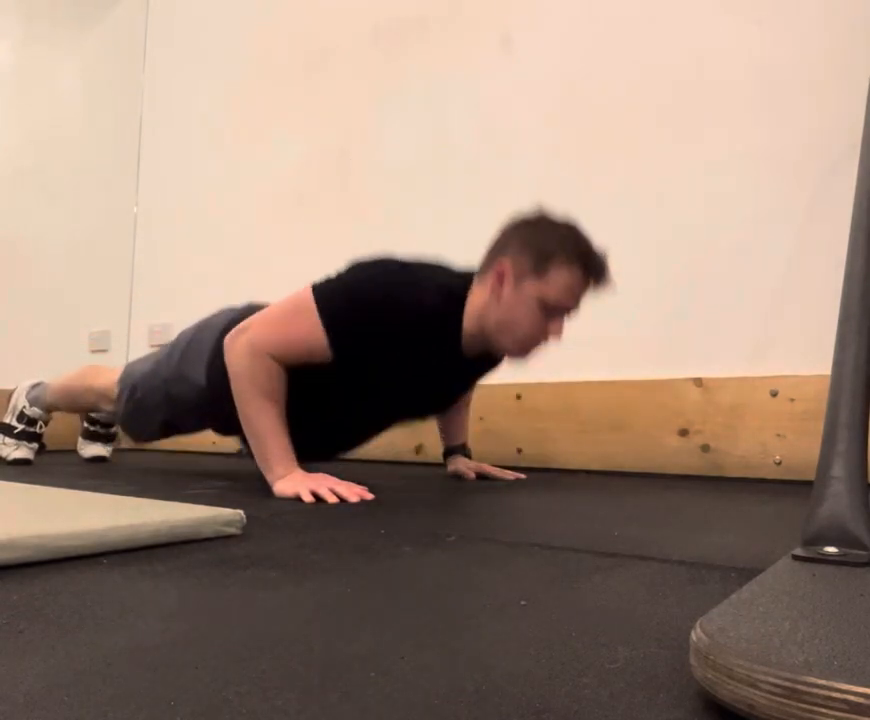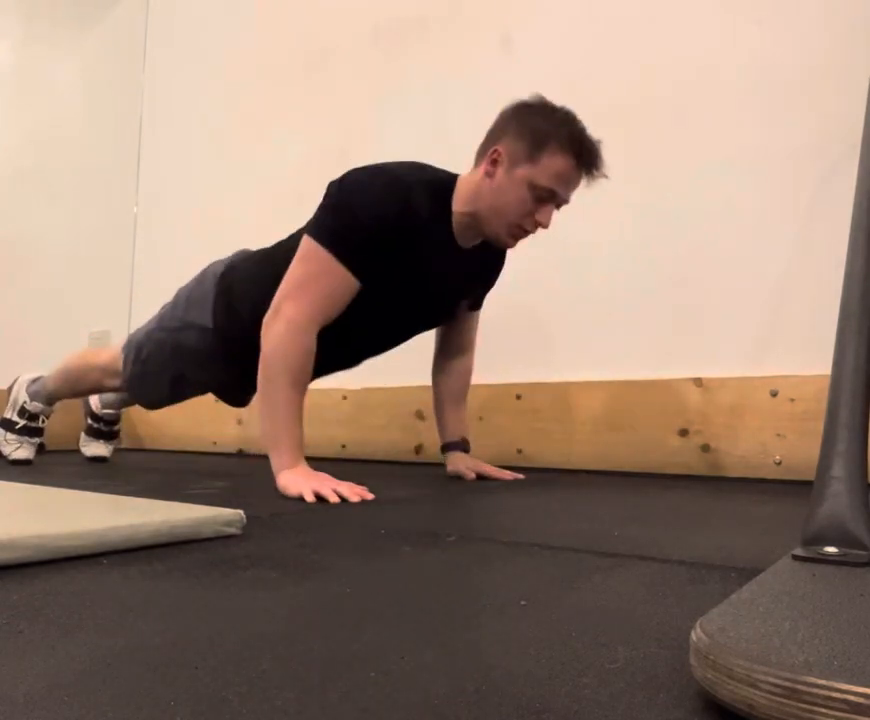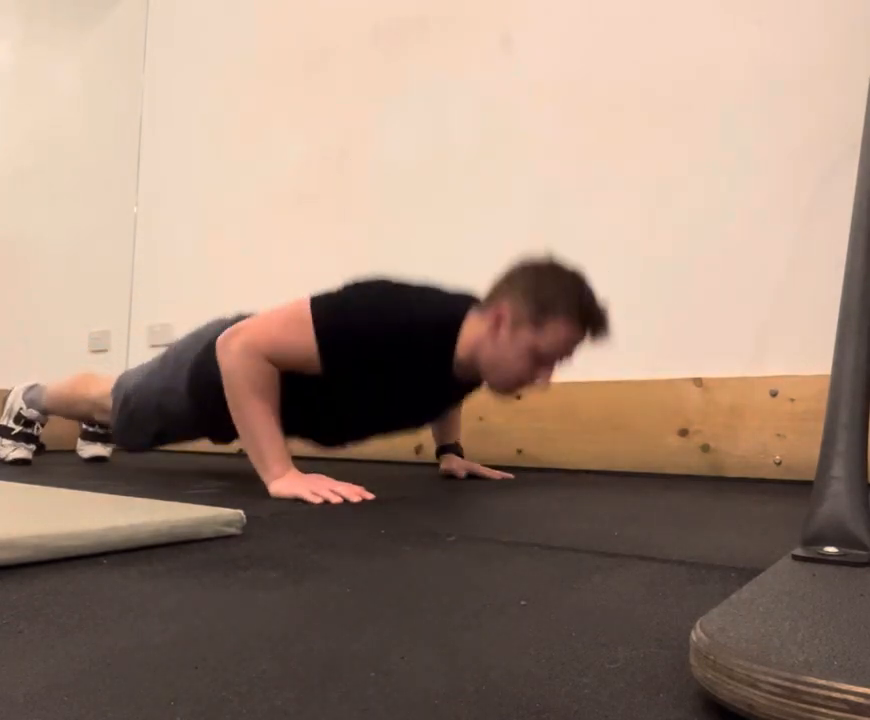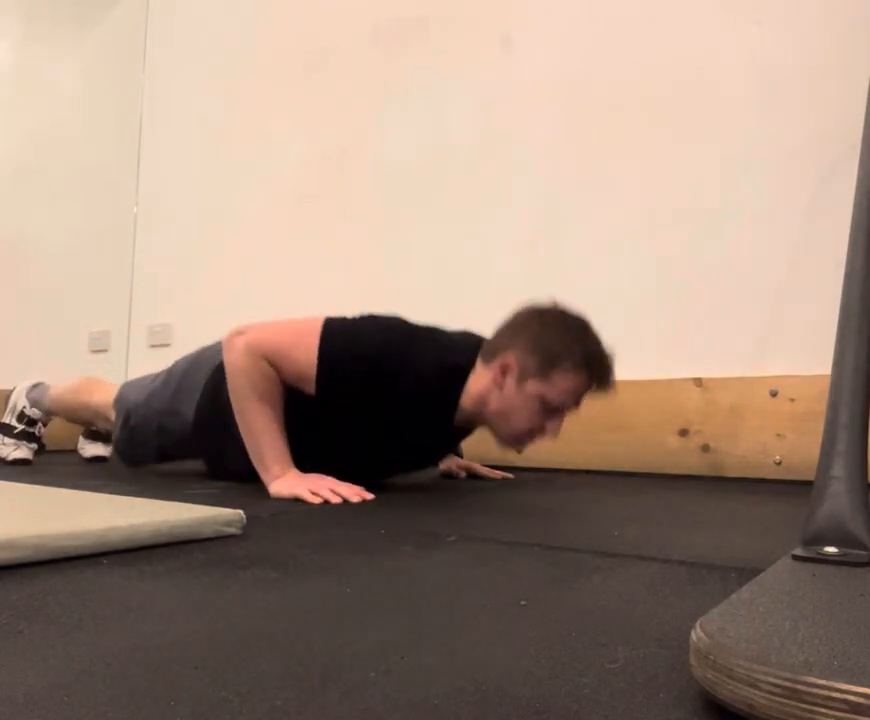
dt=0.2s
person 1, frame 1
left shoulder: (485, 335)
right shoulder: (396, 299)
left elbow: (450, 378)
right elbow: (247, 345)
left wrist: (457, 452)
right wrist: (284, 473)
left hip: (262, 362)
right hip: (222, 364)
right knee: (122, 396)
left ankle: (97, 422)
person 1, frame 2
left shoulder: (487, 247)
right shoulder: (385, 201)
left elbow: (455, 344)
right elbow: (288, 325)
left wrist: (455, 446)
right wrist: (288, 467)
left hip: (265, 345)
right hip: (226, 309)
right knee: (132, 373)
left ankle: (103, 408)
person 1, frame 3
left shoulder: (479, 341)
right shoulder: (394, 321)
right elbow: (242, 346)
left wrist: (449, 451)
right wrist: (279, 473)
left hip: (284, 392)
right hip: (217, 369)
right knee: (119, 407)
left ankle: (97, 426)
person 1, frame 4
left shoulder: (470, 373)
right shoulder: (399, 363)
right elbow: (245, 345)
left wrist: (445, 451)
right wrist: (279, 473)
left hip: (274, 397)
right hip: (218, 398)
right knee: (119, 413)
